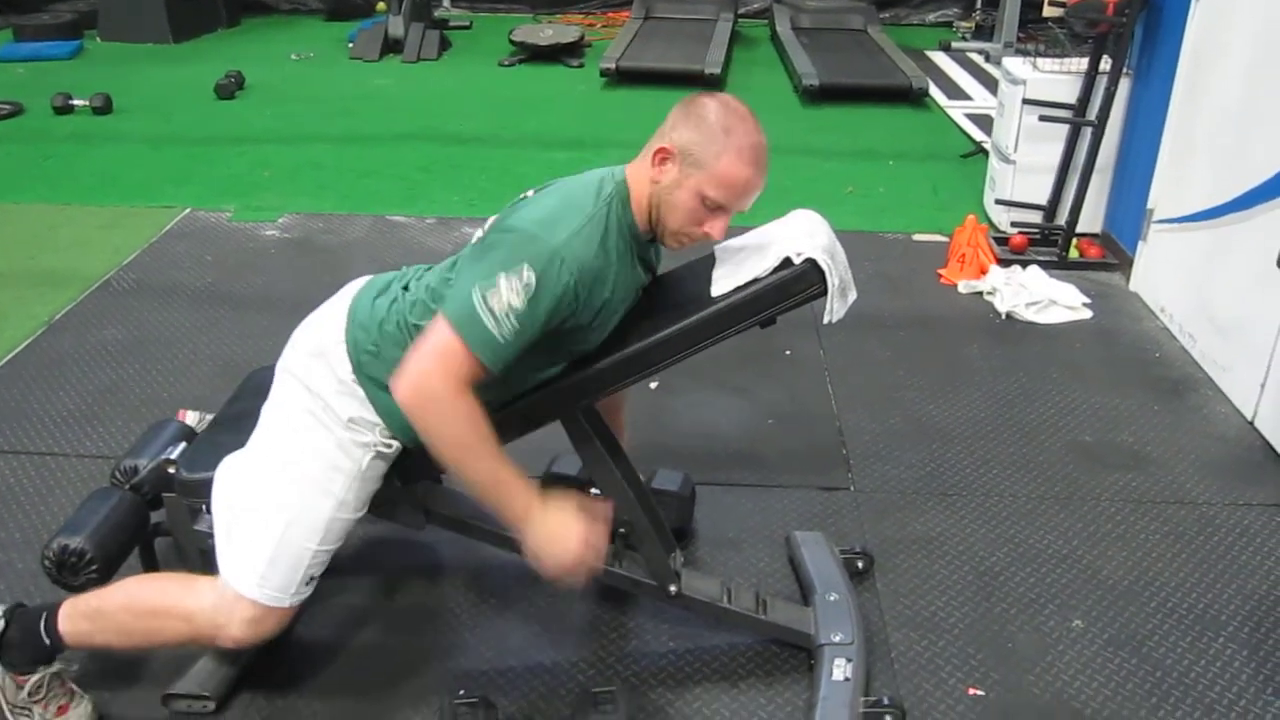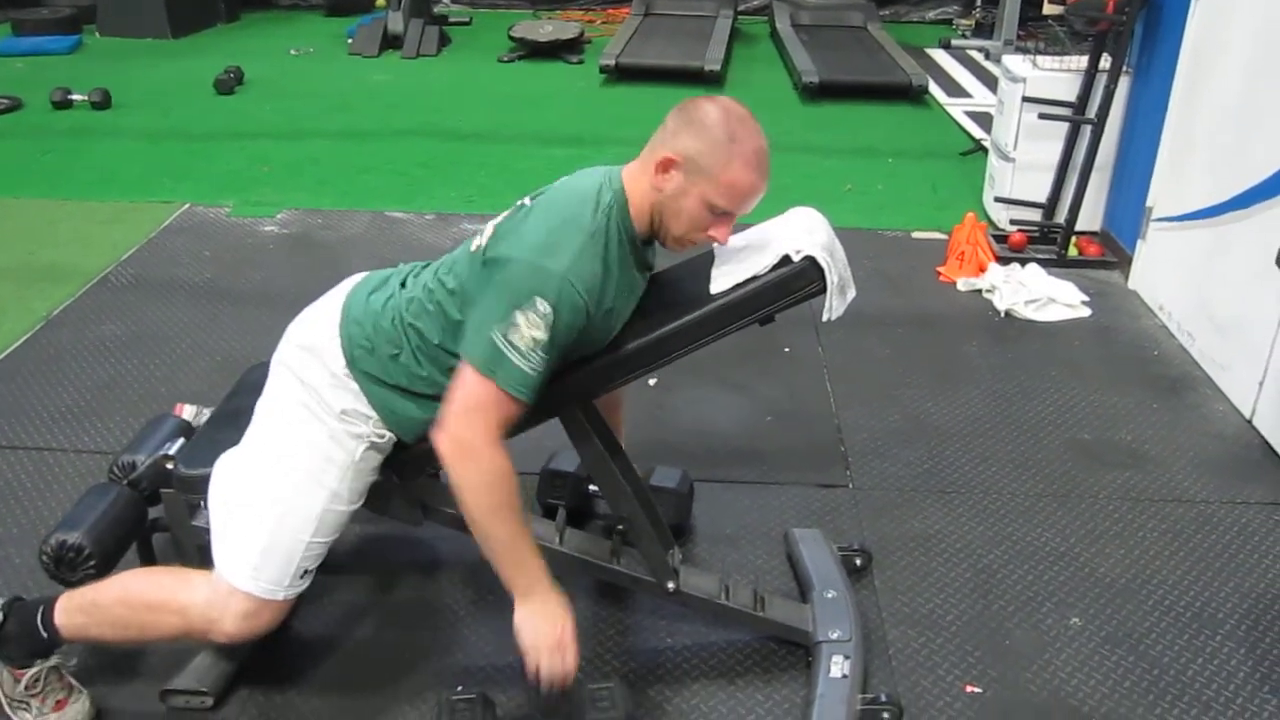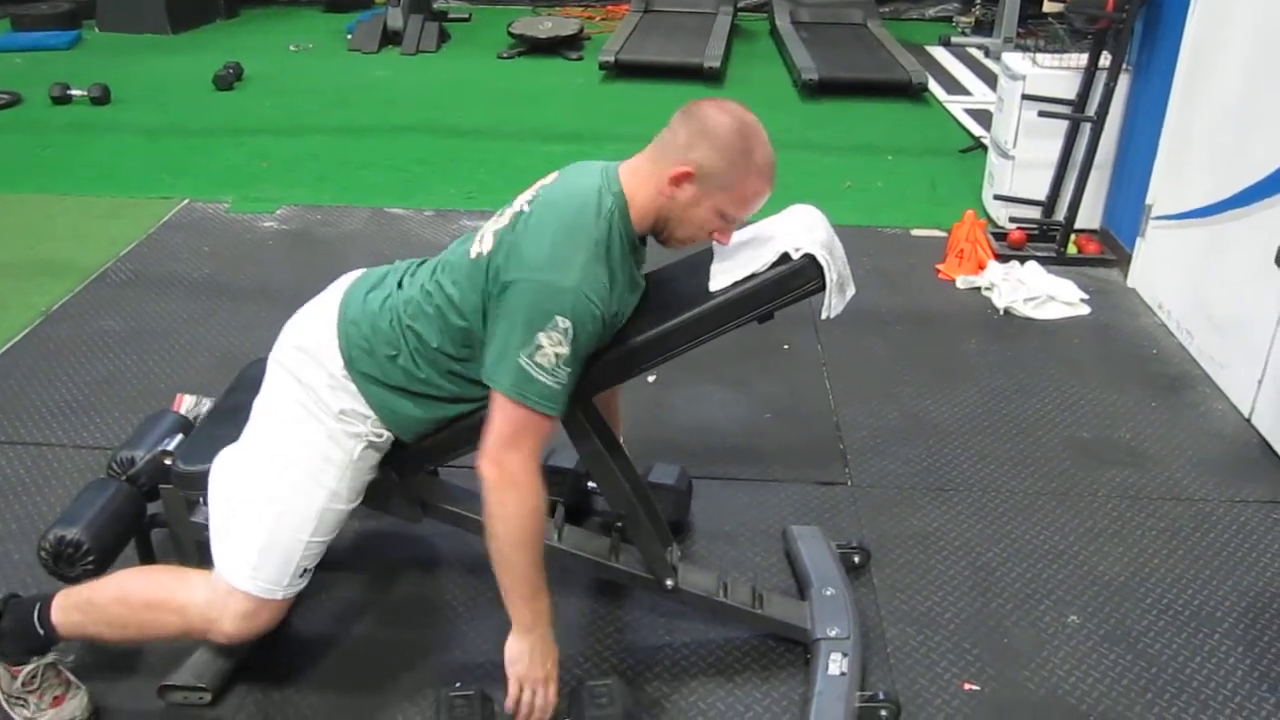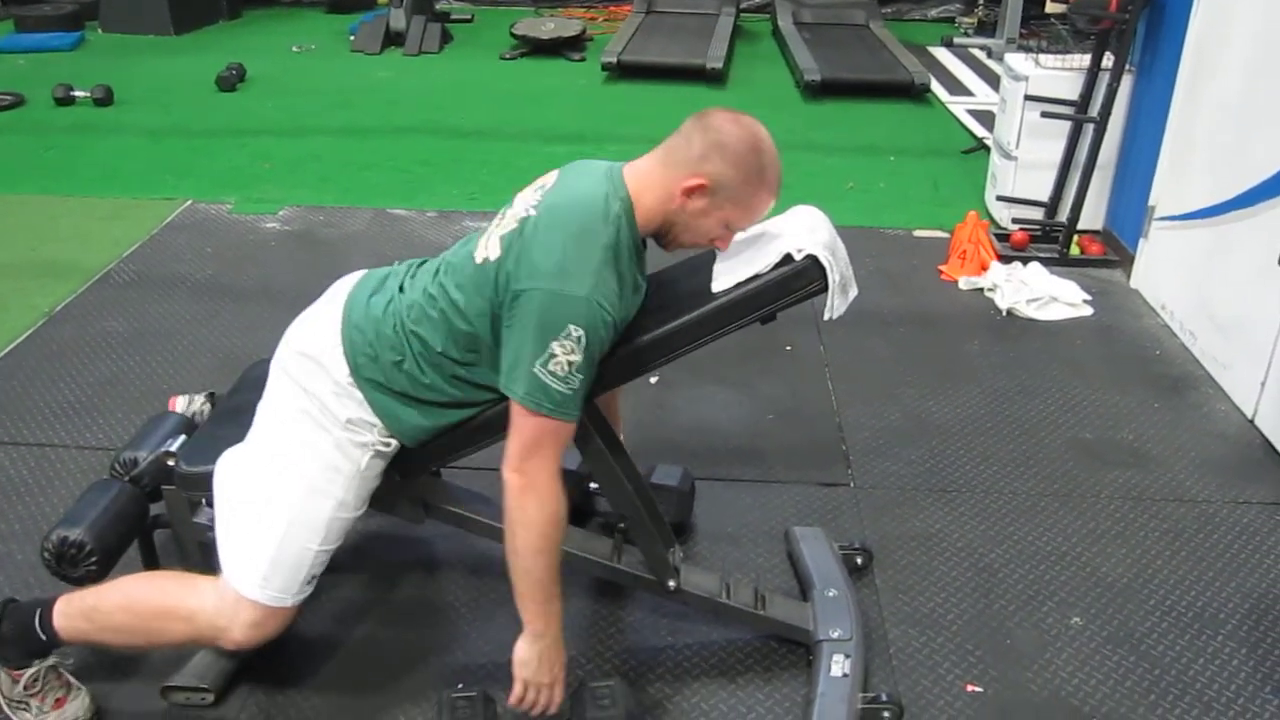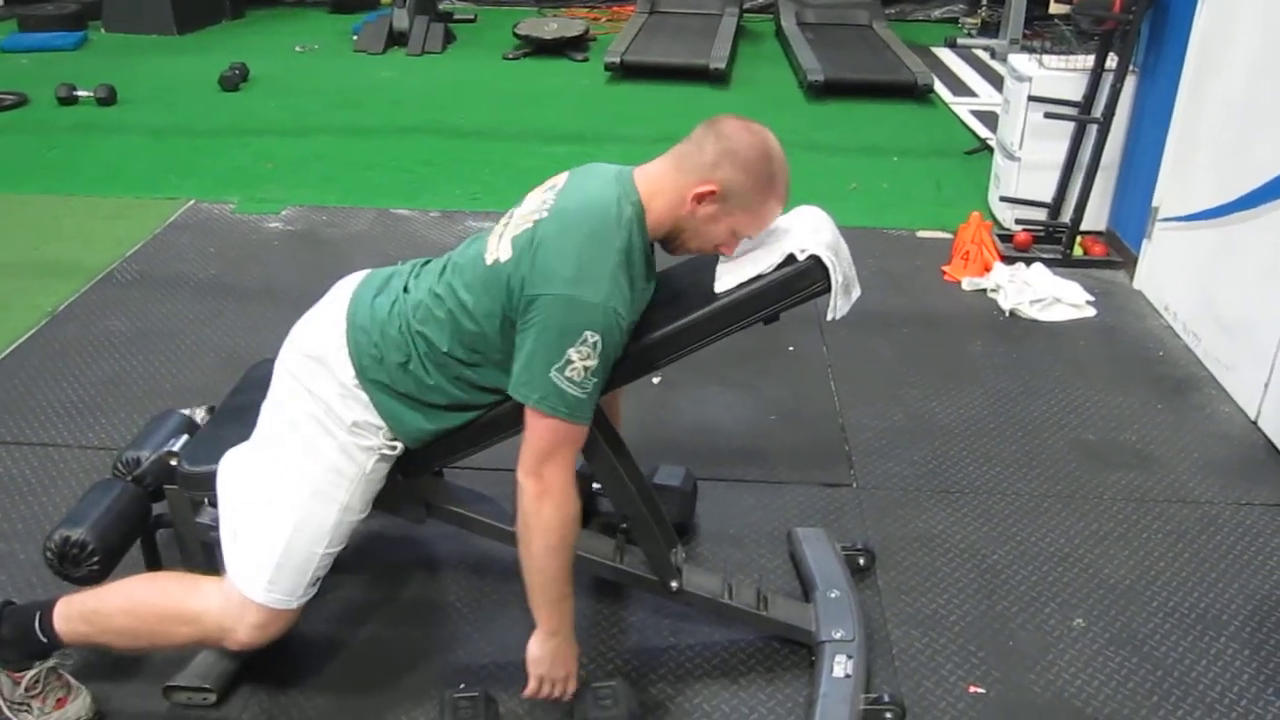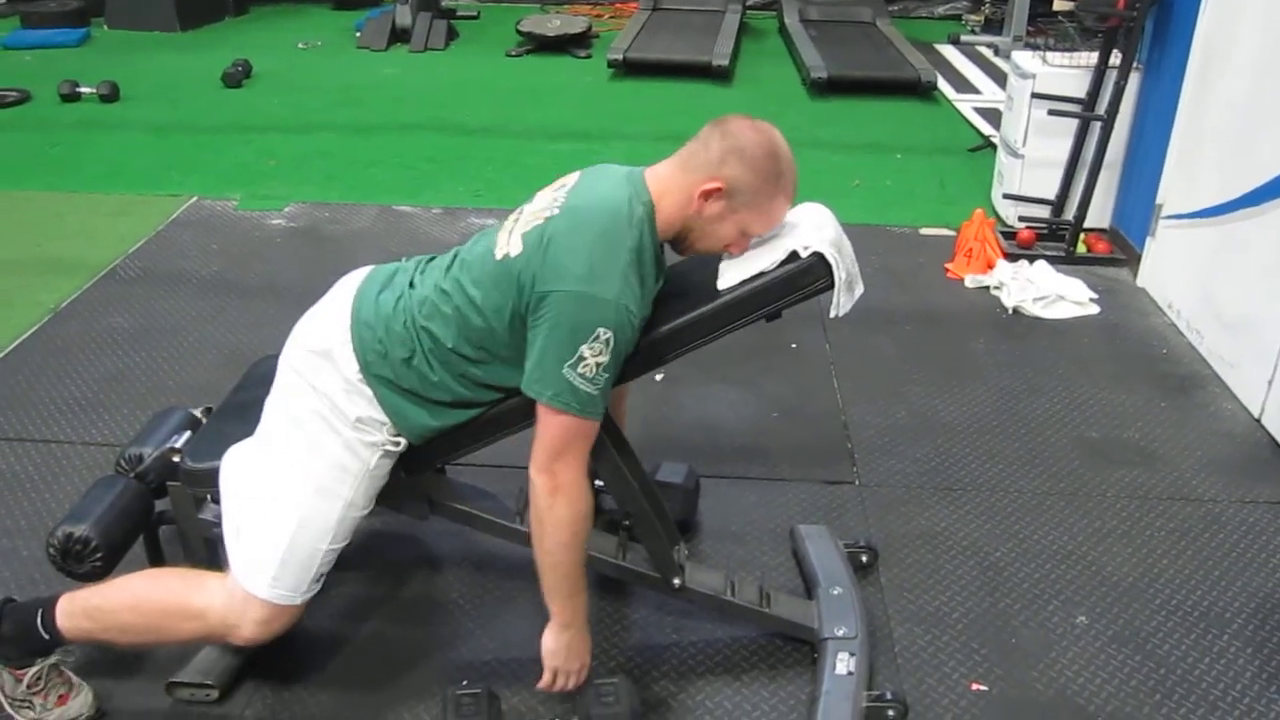
dt=0.1s
person 1, frame 1
left shoulder: (628, 213)
right shoulder: (561, 246)
left elbow: (598, 341)
right elbow: (425, 384)
right wrist: (534, 517)
left hip: (376, 329)
right hip: (353, 385)
right knee: (246, 615)
person 1, frame 2
left shoulder: (623, 210)
right shoulder: (557, 265)
left elbow: (602, 341)
right elbow: (469, 440)
right wrist: (535, 598)
left hip: (380, 327)
right hip: (351, 378)
right knee: (241, 610)
person 1, frame 3
left shoulder: (602, 180)
right shoulder: (563, 279)
left elbow: (596, 343)
right elbow: (508, 468)
right wrist: (532, 634)
left hip: (371, 314)
right hip: (347, 381)
right knee: (239, 610)
person 1, frame 4
left shoulder: (602, 180)
right shoulder: (573, 286)
left elbow: (599, 348)
right elbow: (529, 478)
right wrist: (541, 637)
left hip: (373, 312)
right hip: (350, 388)
right knee: (247, 617)
person 1, frame 5
left shoulder: (609, 181)
right shoulder: (586, 291)
left elbow: (596, 360)
right elbow: (543, 480)
right wrist: (554, 632)
left hip: (374, 313)
right hip: (354, 387)
right knee: (252, 617)
person 1, frame 6
left shoulder: (618, 184)
right shoulder: (597, 288)
left elbow: (603, 362)
right elbow: (555, 476)
right wrist: (567, 626)
left hip: (379, 307)
right hip: (359, 383)
right knee: (256, 611)
